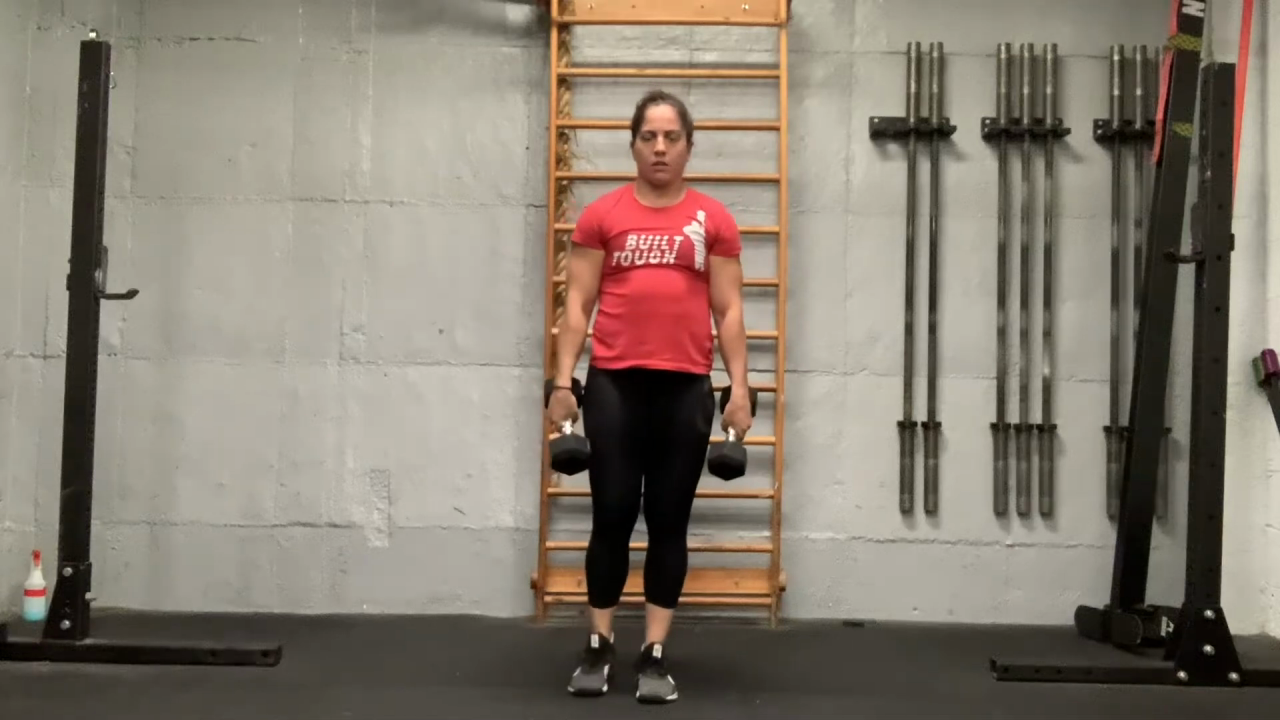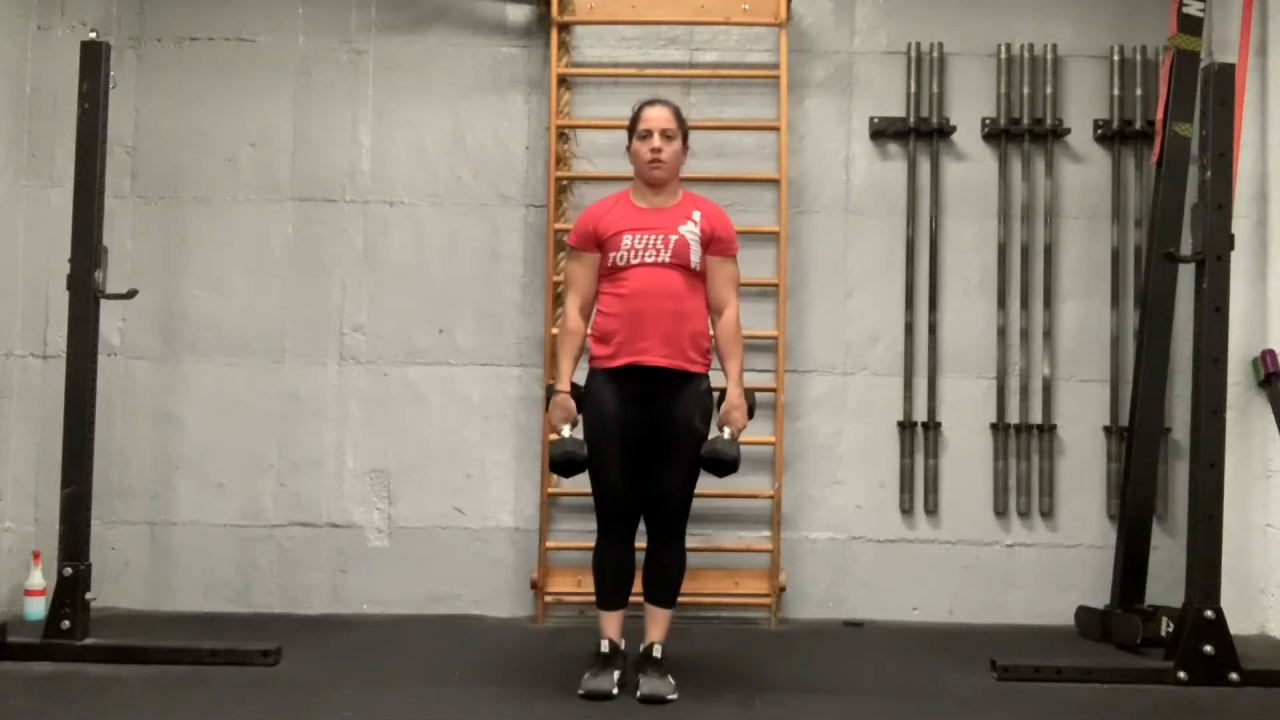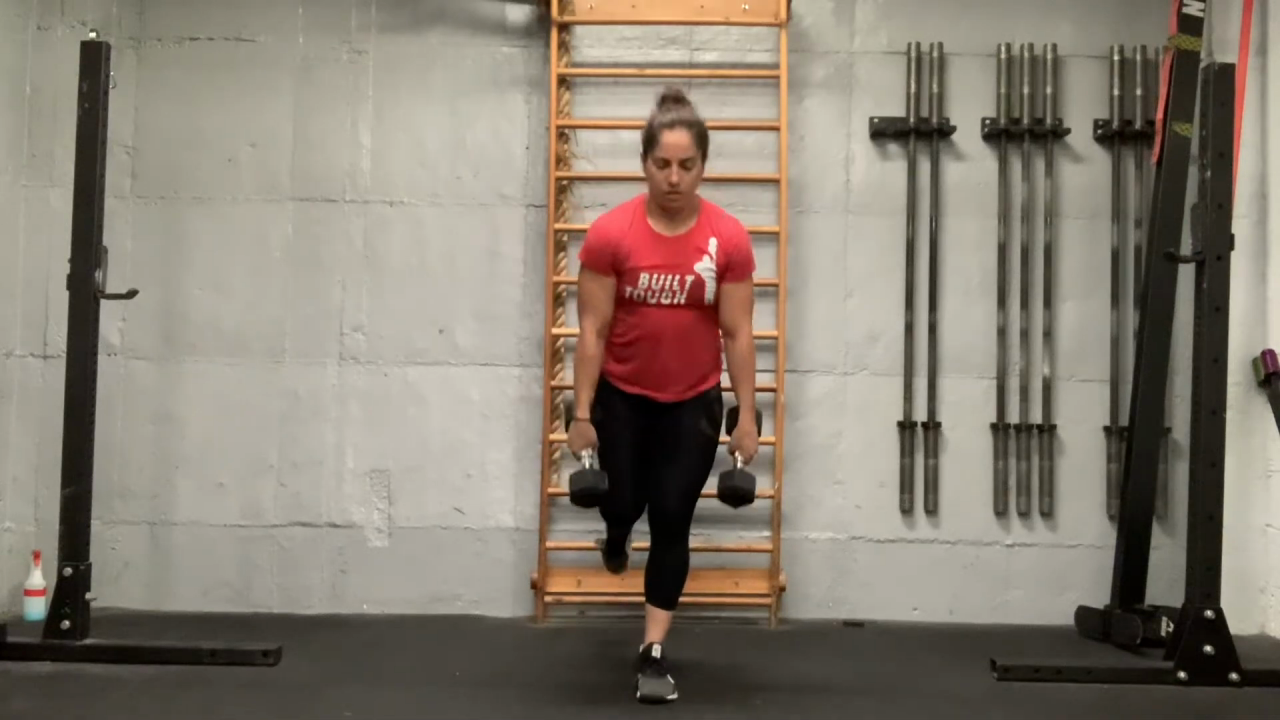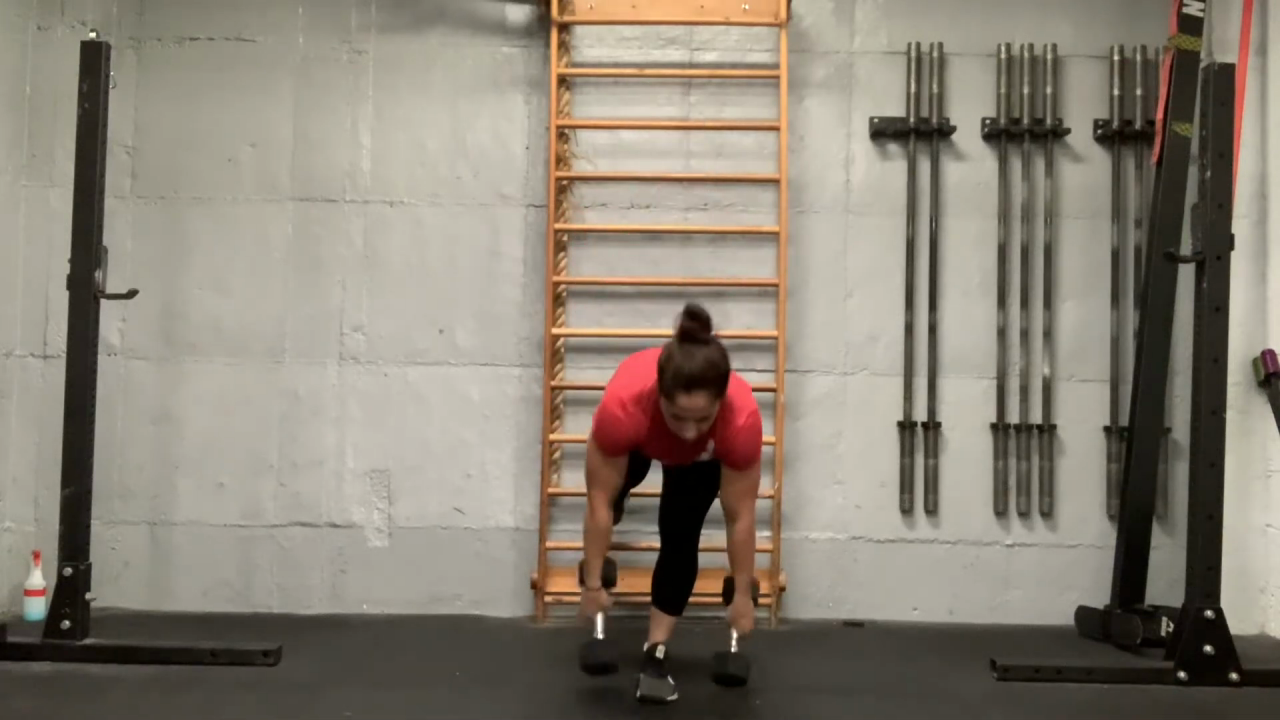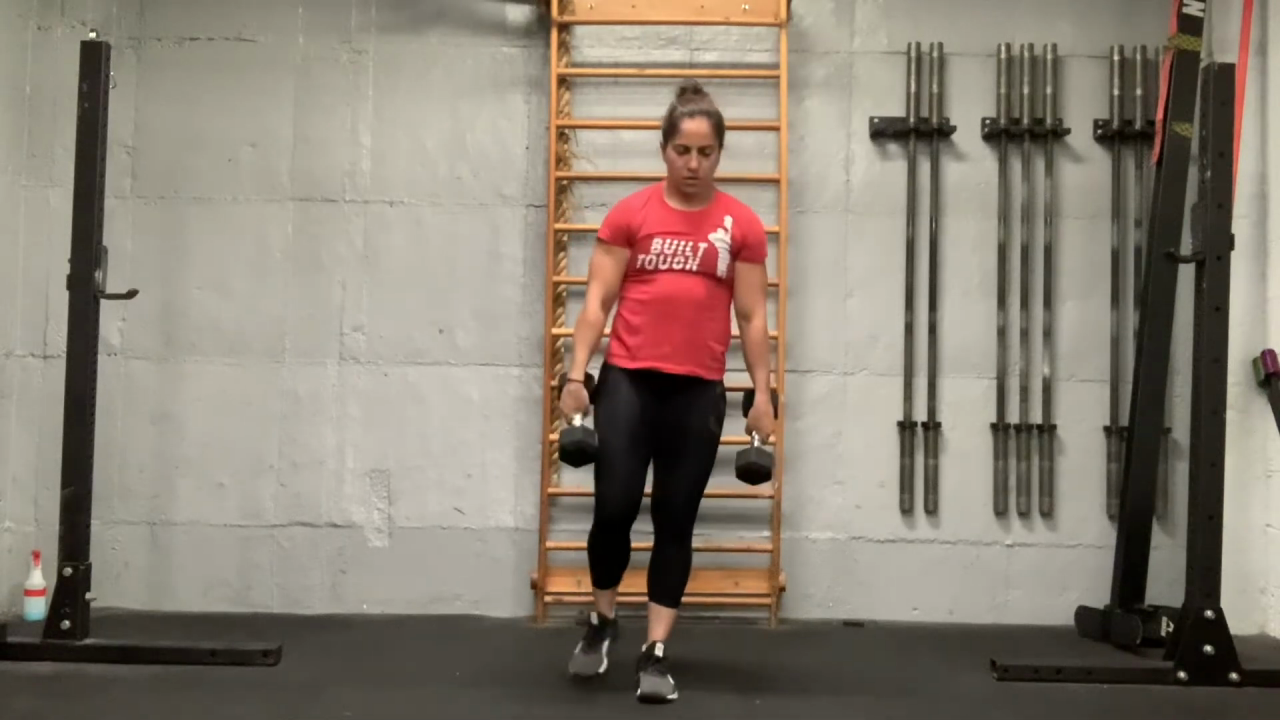
dt=1s
person 1, frame 1
left shoulder: (713, 220)
right shoulder: (601, 215)
left elbow: (729, 312)
right elbow: (578, 305)
left wrist: (739, 389)
right wrist: (563, 383)
left hip: (686, 388)
right hip: (613, 384)
left knee: (669, 522)
right knee: (612, 517)
left ankle: (654, 653)
right ankle: (599, 646)
person 1, frame 2
left shoulder: (710, 220)
right shoulder: (598, 219)
left elbow: (725, 312)
right elbow: (576, 309)
left wrist: (735, 388)
right wrist: (562, 386)
left hip: (684, 387)
right hip: (612, 384)
left knee: (668, 522)
right knee: (616, 520)
left ankle: (654, 654)
right ankle: (608, 651)
person 1, frame 3
left shoulder: (729, 238)
right shoulder: (609, 233)
left elbow: (737, 335)
right elbow: (592, 332)
left wrist: (746, 416)
right wrist: (581, 413)
left hip: (693, 402)
right hip: (622, 397)
left knee: (672, 523)
right knee: (621, 505)
left ankle: (653, 652)
right ankle: (617, 533)
person 1, frame 4
left shoulder: (742, 419)
right shoulder: (623, 405)
left elbow: (740, 517)
right elbow: (599, 502)
left wrist: (742, 593)
right wrist: (593, 583)
left knee: (680, 534)
right knee: (616, 489)
left ankle: (656, 652)
person 1, frame 5
left shoulder: (742, 223)
right shoulder: (629, 214)
left elbow: (752, 316)
right elbow: (597, 302)
left wrist: (762, 394)
right wrist: (576, 375)
left hip: (698, 390)
right hip: (628, 379)
left knee: (675, 521)
right knee: (614, 508)
left ankle: (654, 651)
right ankle: (601, 622)
